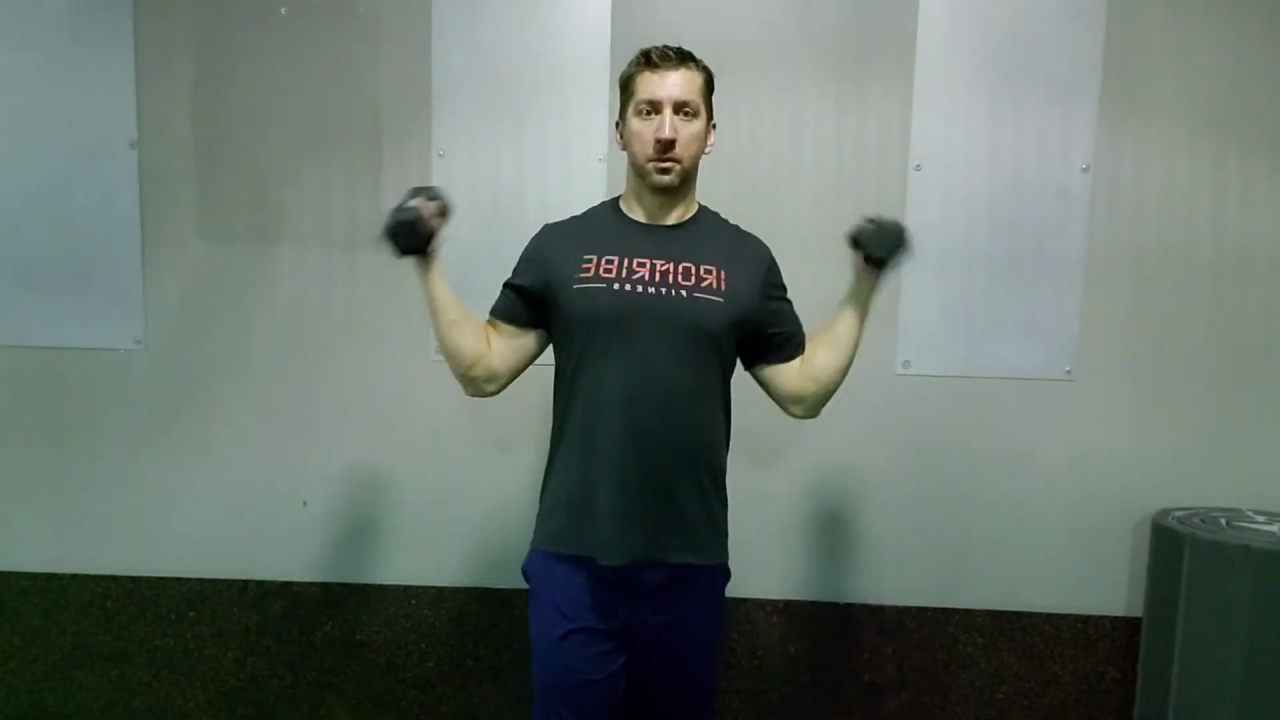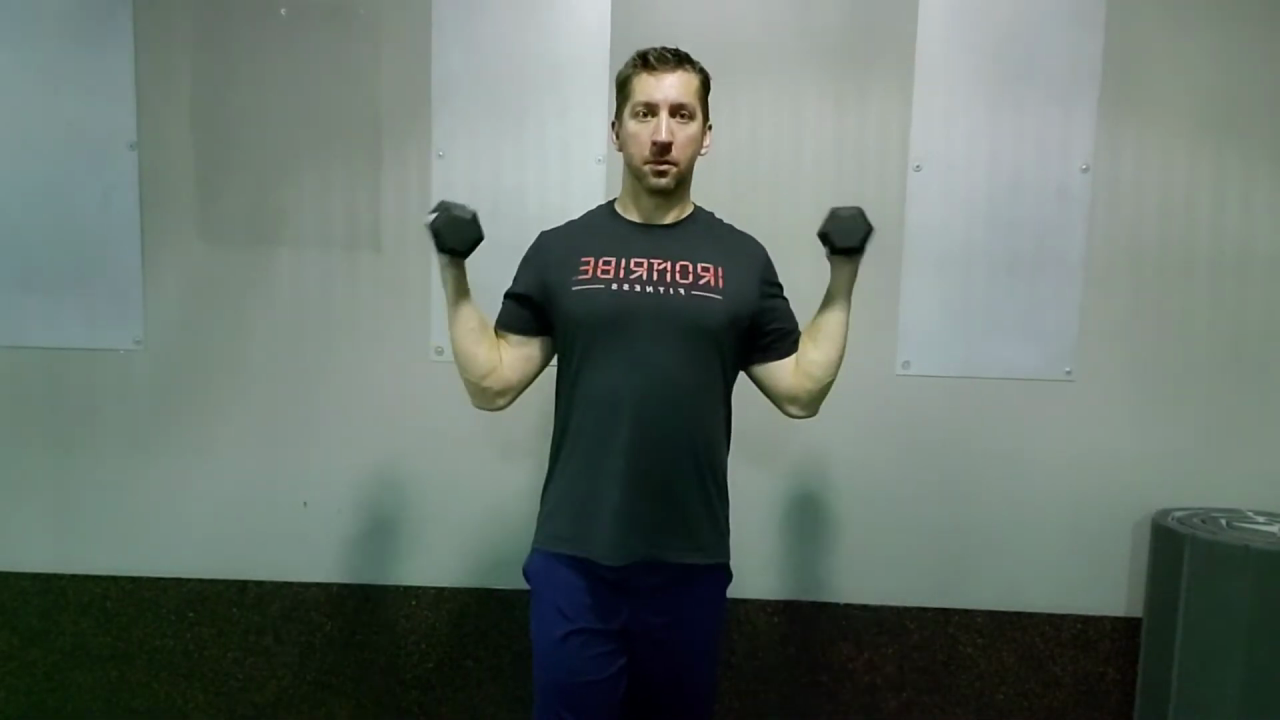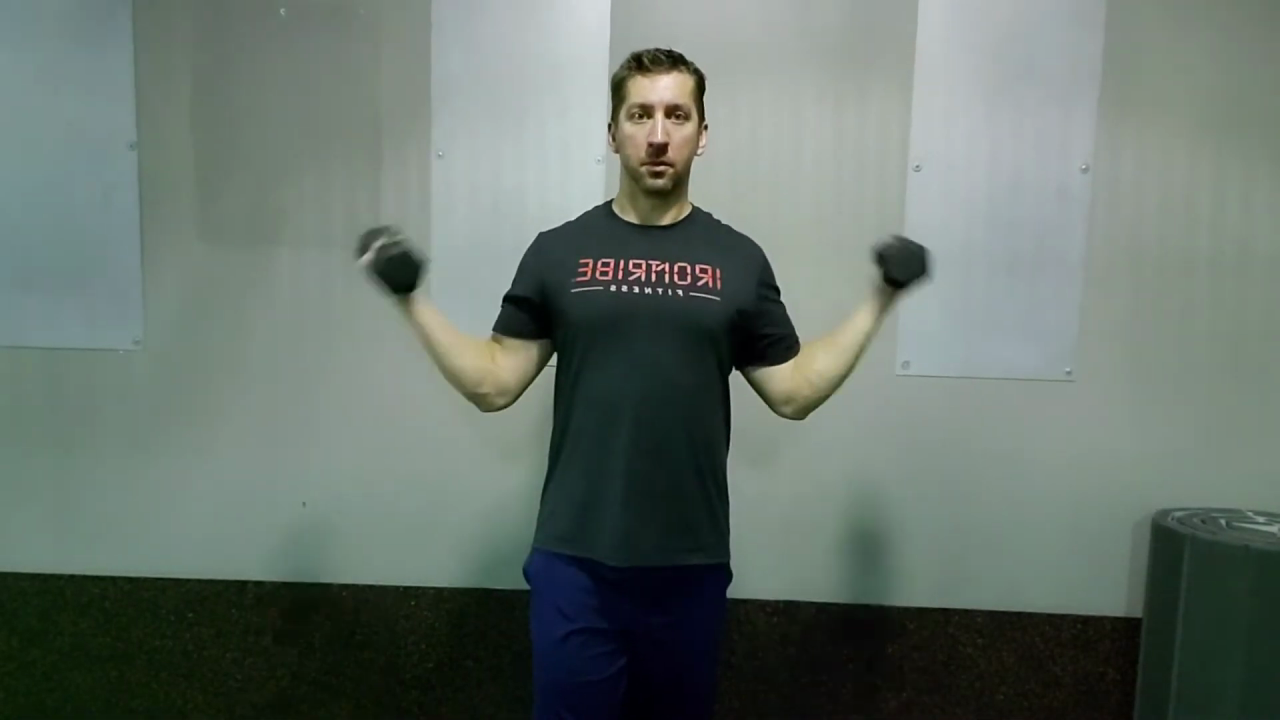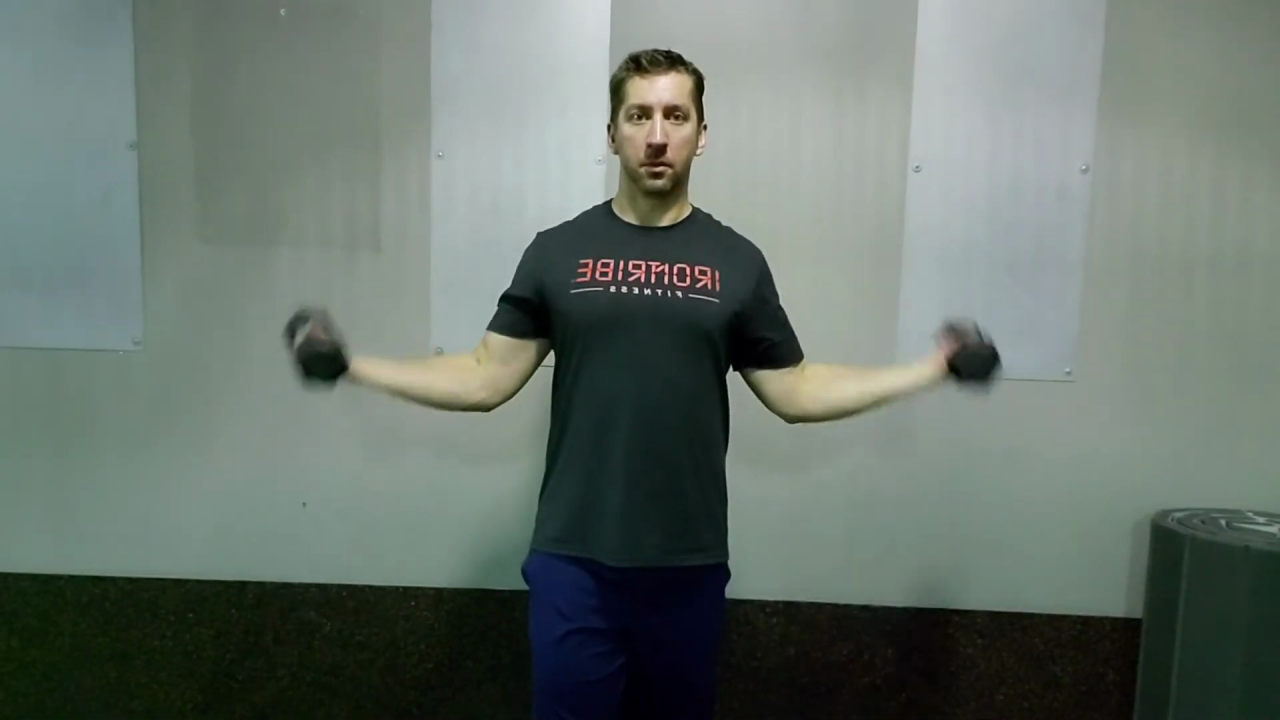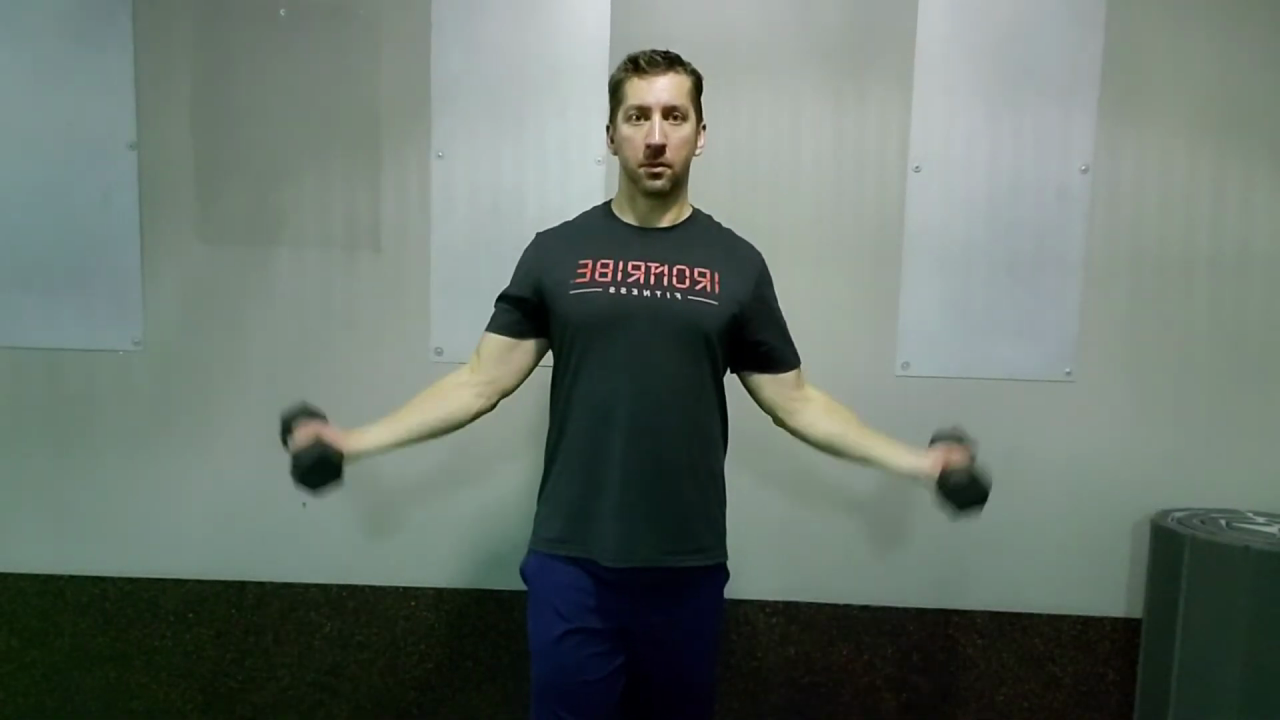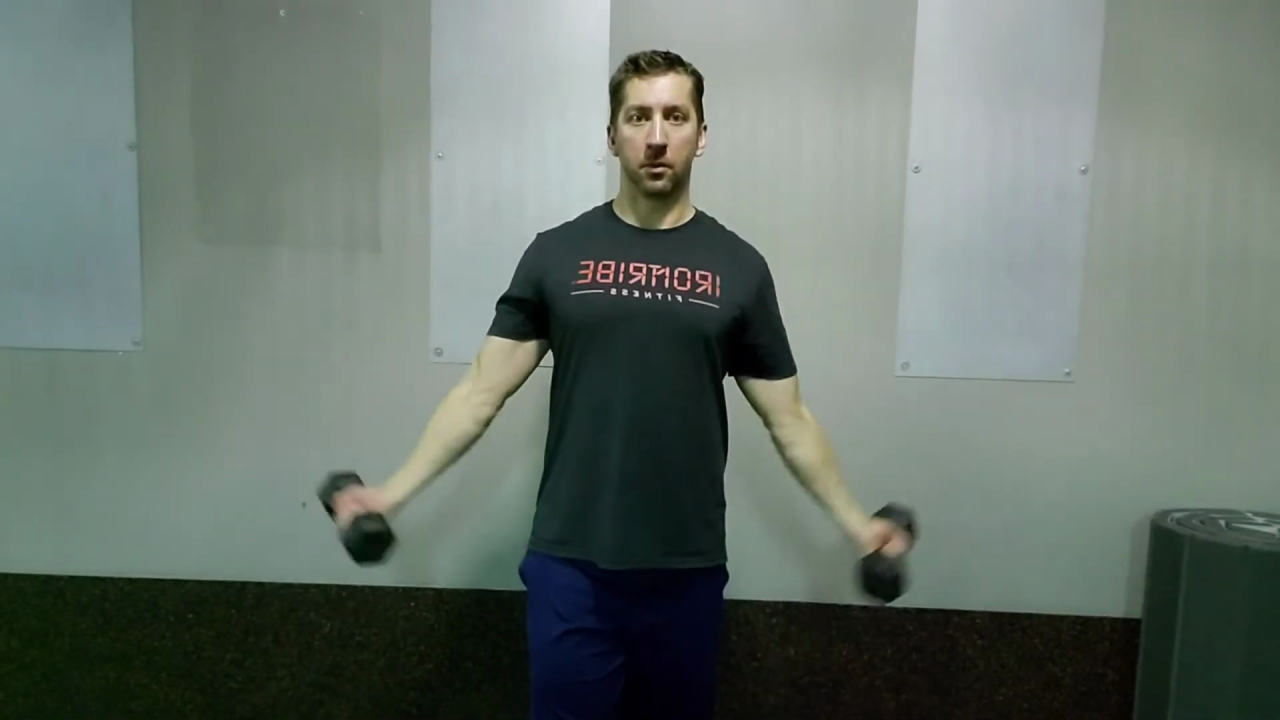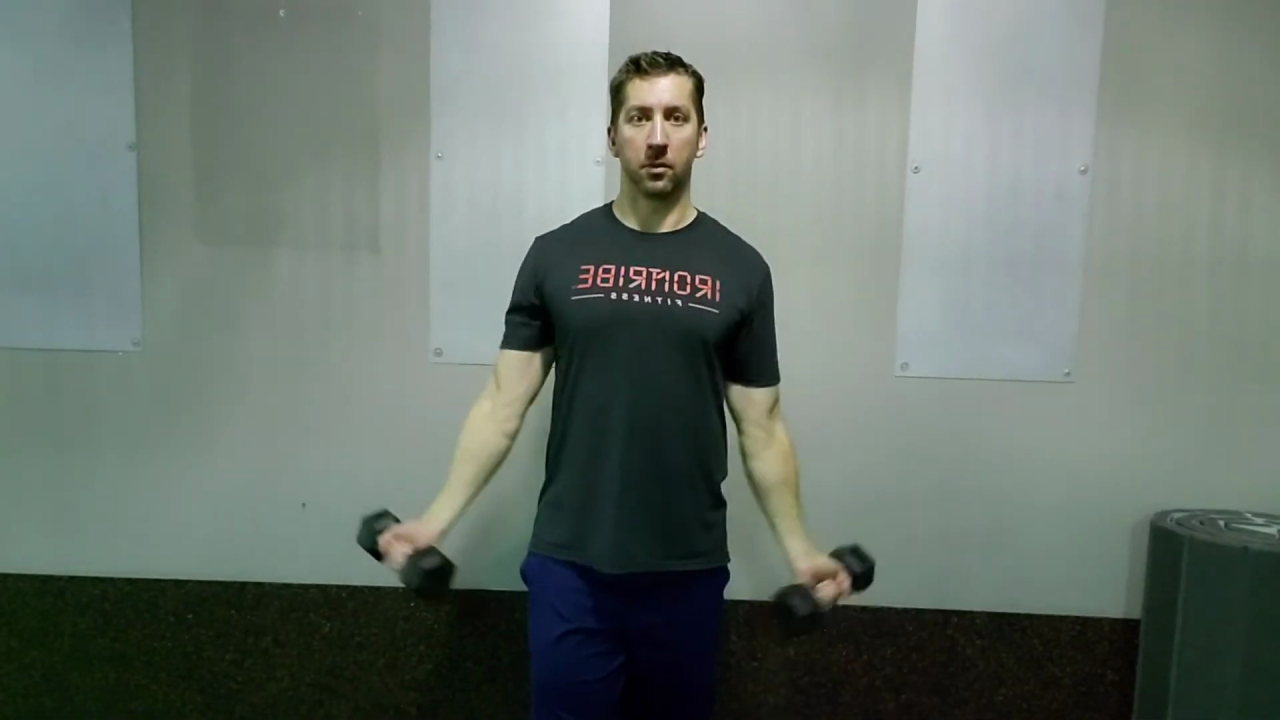
dt=0.2s
person 1, frame 1
left shoulder: (745, 259)
right shoulder: (560, 246)
left elbow: (804, 392)
right elbow: (481, 370)
left wrist: (860, 288)
right wrist: (432, 266)
left hip: (689, 558)
right hip: (574, 553)
person 1, frame 2
left shoulder: (740, 258)
right shoulder: (559, 250)
left elbow: (799, 391)
right elbow: (492, 384)
left wrist: (841, 283)
right wrist: (456, 282)
left hip: (690, 558)
right hip: (574, 554)
person 1, frame 3
left shoulder: (738, 259)
right shoulder: (558, 252)
left elbow: (793, 390)
right elbow: (494, 381)
left wrist: (877, 304)
right wrist: (411, 301)
left hip: (690, 558)
right hip: (575, 553)
person 1, frame 4
left shoulder: (737, 261)
right shoulder: (557, 252)
left elbow: (794, 390)
right elbow: (486, 377)
left wrist: (926, 370)
right wrist: (354, 366)
left hip: (689, 558)
right hip: (574, 555)
person 1, frame 5
left shoulder: (737, 262)
right shoulder: (555, 252)
left elbow: (793, 400)
right elbow: (482, 380)
left wrist: (908, 458)
right wrist: (362, 439)
left hip: (688, 560)
right hip: (572, 556)
person 1, frame 6
left shoulder: (739, 265)
right shoulder: (555, 253)
left elbow: (784, 411)
right elbow: (485, 386)
left wrist: (852, 518)
right wrist: (396, 488)
left hip: (687, 563)
right hip: (570, 557)
person 1, frame 7
left shoulder: (740, 267)
right shoulder: (555, 255)
left elbow: (760, 424)
right elbow: (504, 401)
left wrist: (798, 548)
right wrist: (439, 517)
left hip: (688, 565)
right hip: (570, 560)
